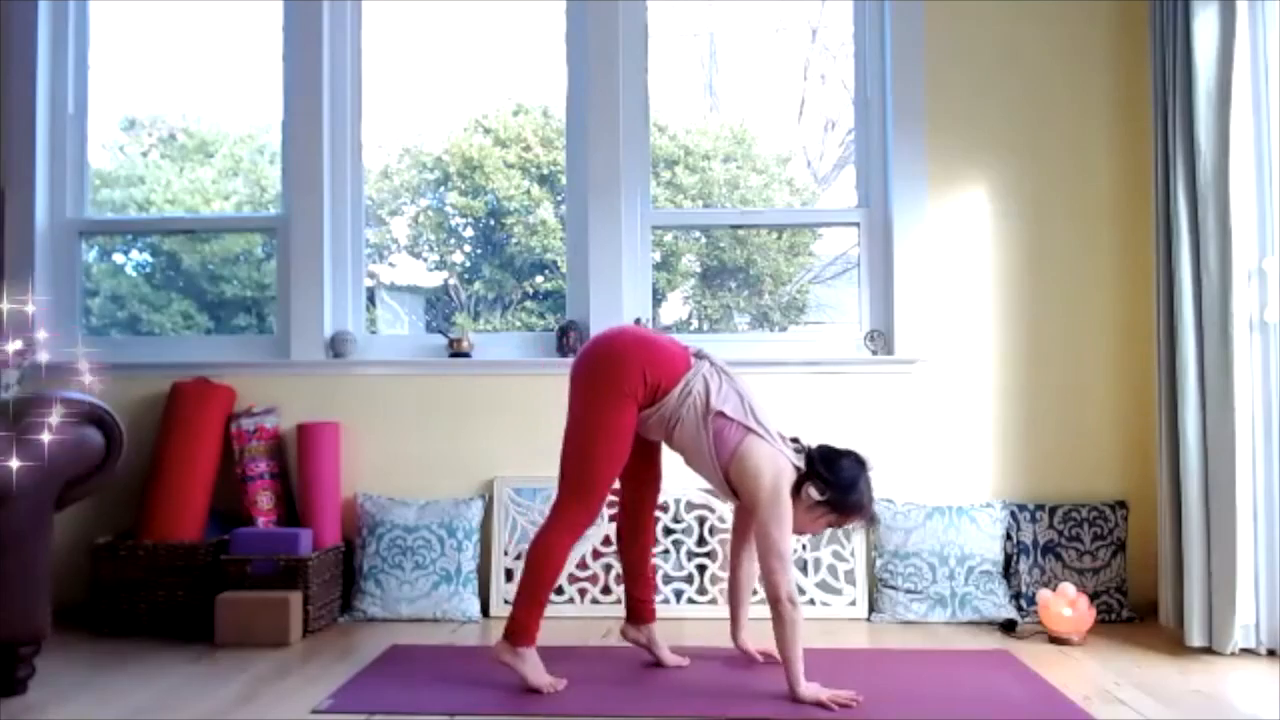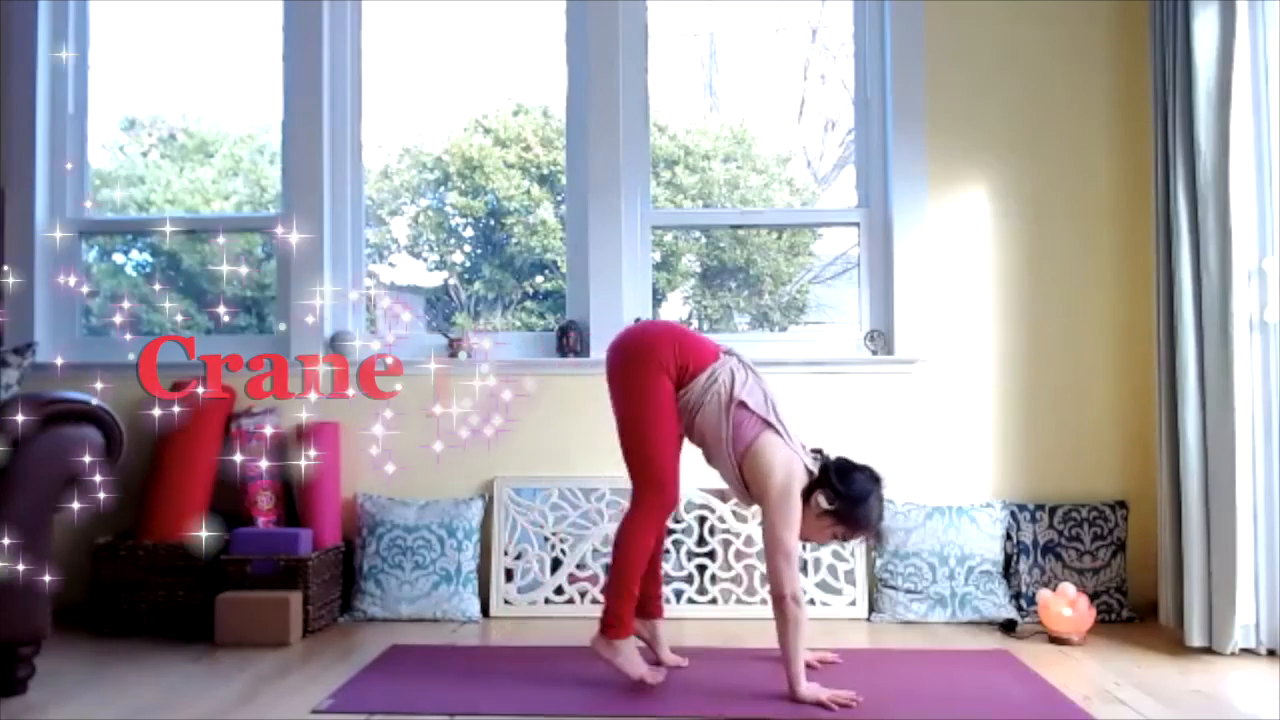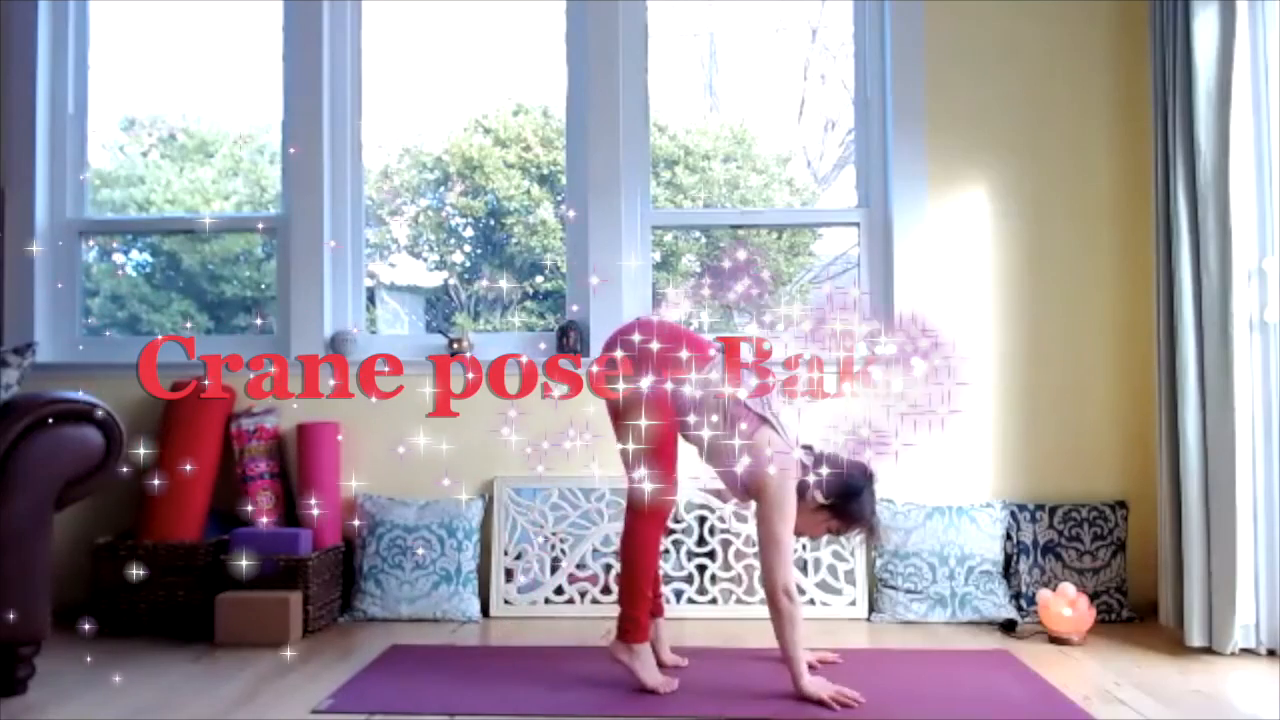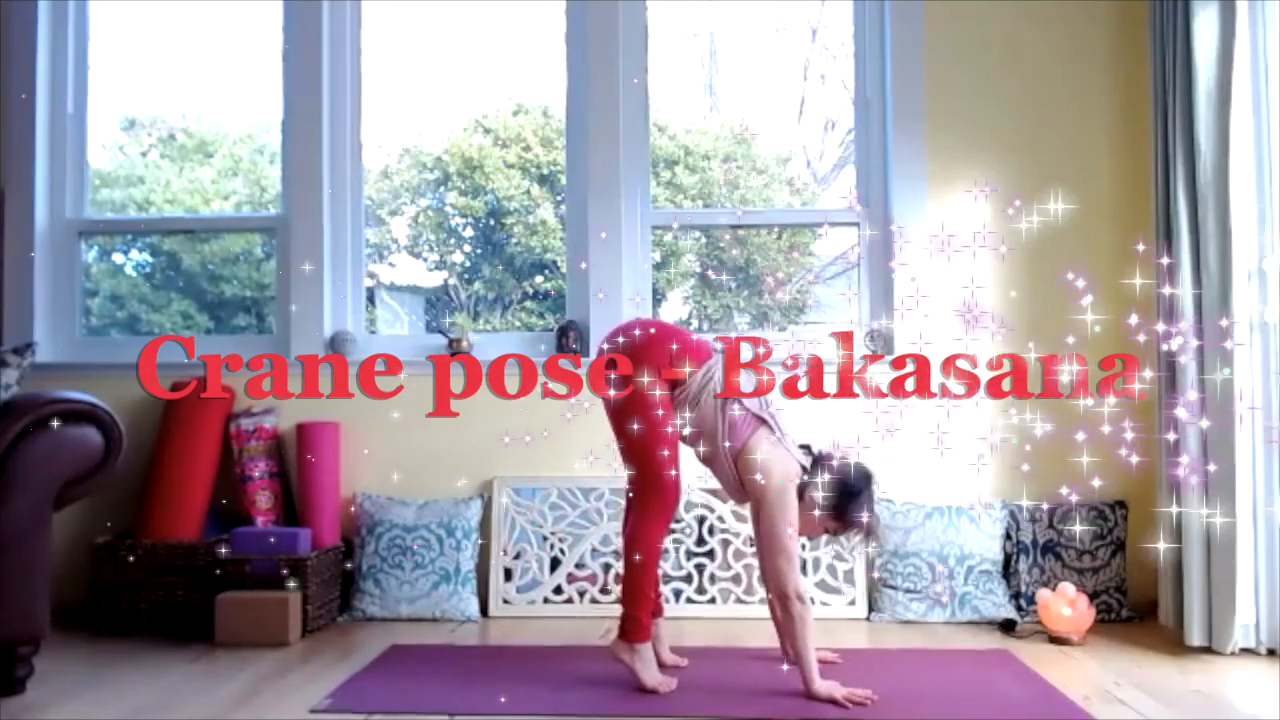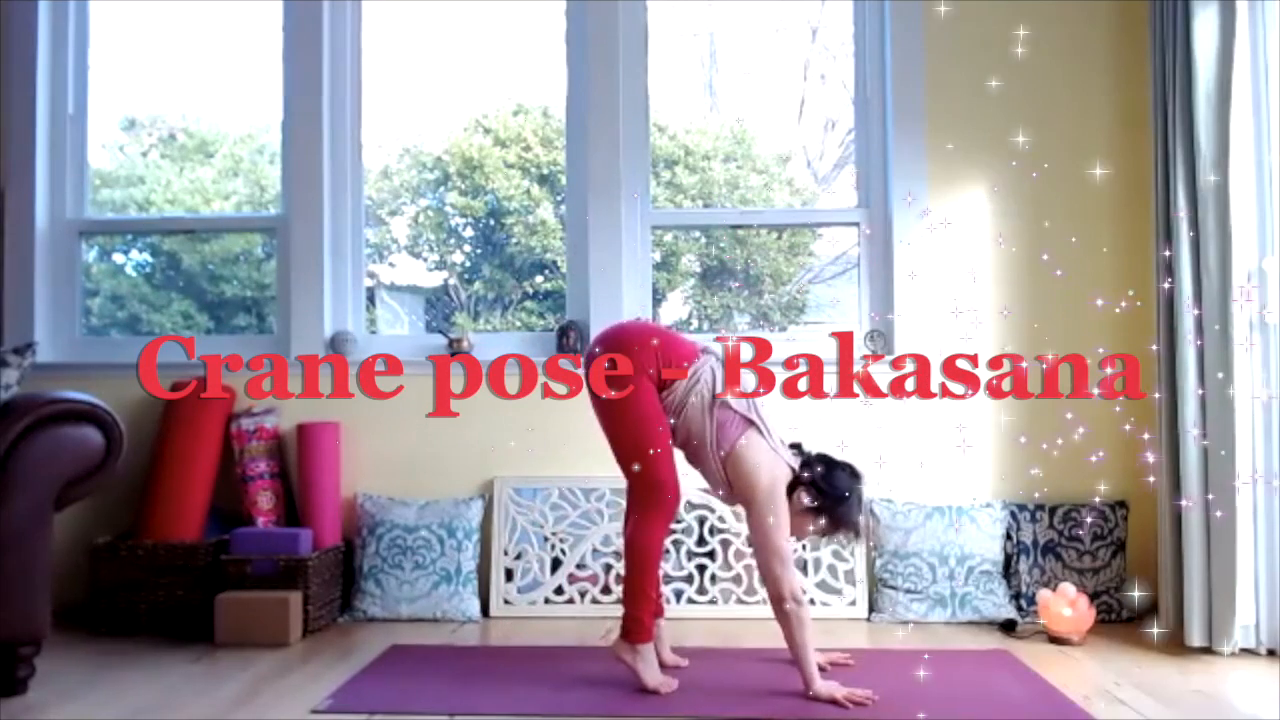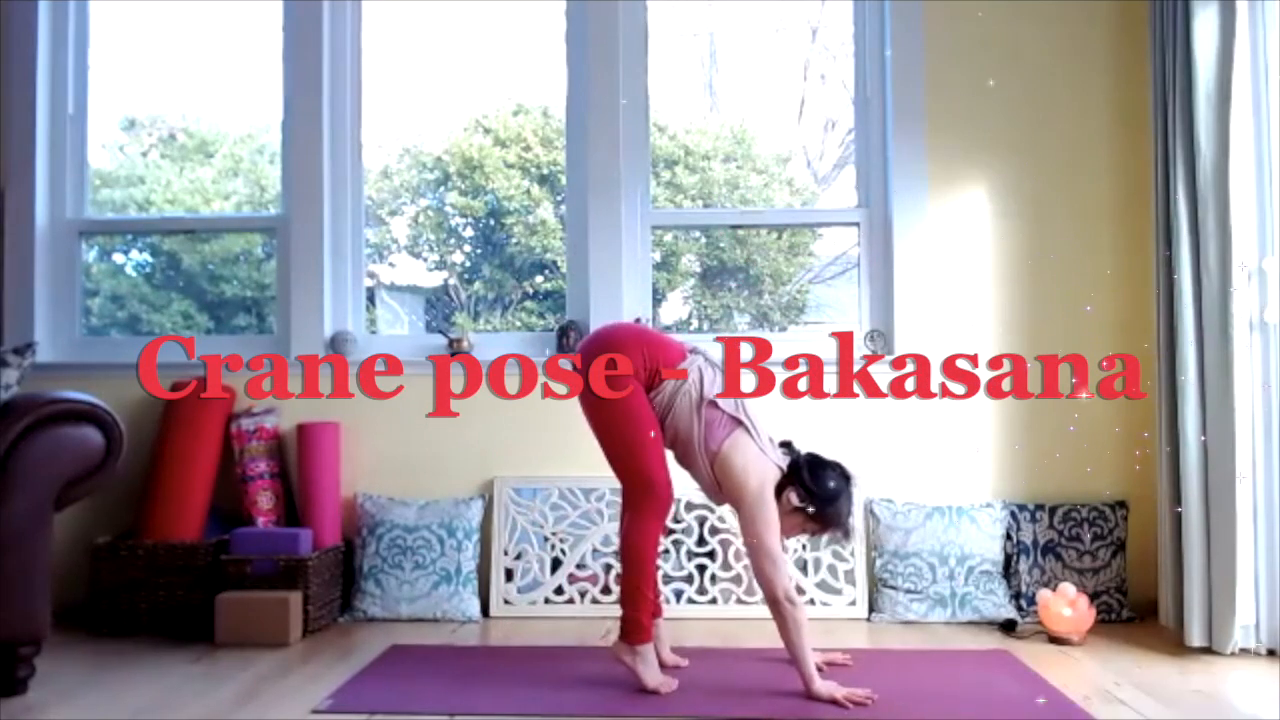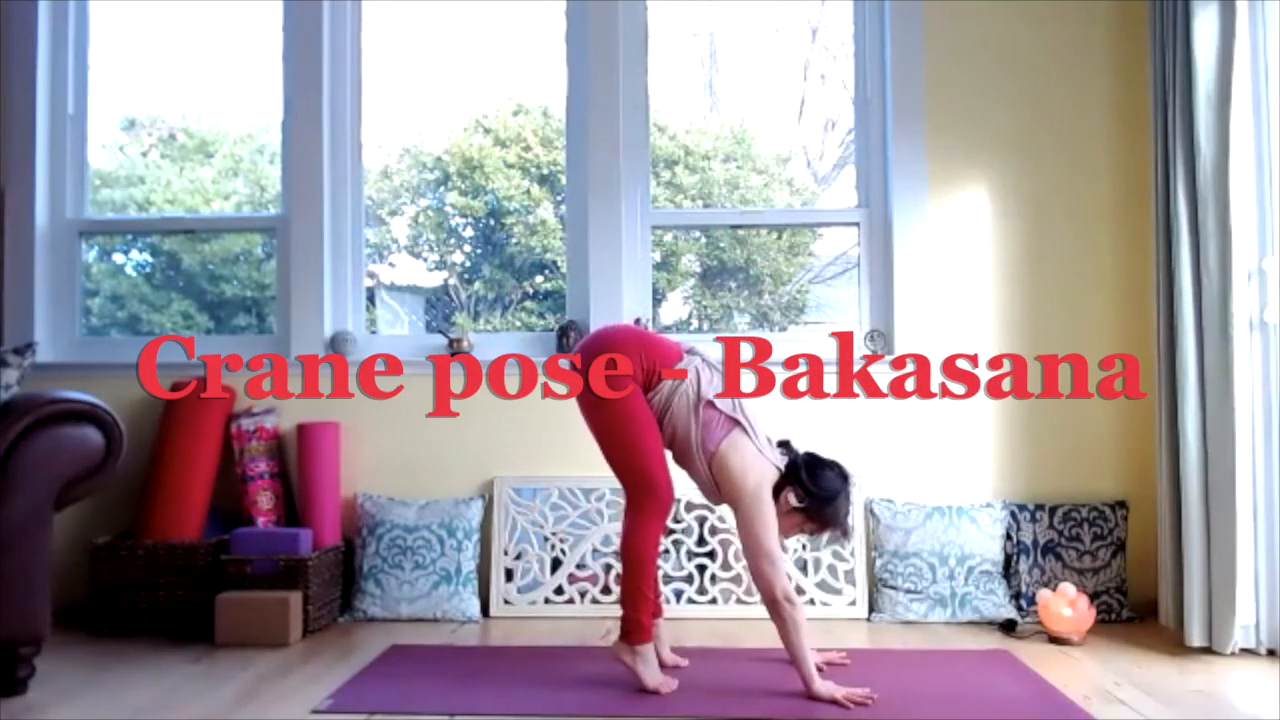
dt=0.4s
person 1, frame 1
left shoulder: (765, 471)
right shoulder: (772, 482)
left elbow: (744, 551)
right elbow: (783, 594)
left wrist: (740, 635)
right wrist: (800, 685)
left hip: (638, 364)
right hip: (622, 368)
left knee: (641, 503)
right knee: (578, 512)
left ankle: (641, 624)
right ankle: (518, 641)
person 1, frame 2
left shoulder: (796, 475)
right shoulder: (784, 483)
left elbow: (785, 586)
right elbow: (788, 590)
left wrist: (794, 650)
right wrist: (799, 685)
left hip: (672, 362)
right hip: (650, 353)
left knee: (659, 501)
right knee: (656, 500)
left ankle: (646, 620)
right ankle: (615, 634)
person 1, frame 3
left shoulder: (787, 469)
right shoulder: (780, 479)
left elbow: (777, 578)
right elbow: (782, 588)
left wrist: (792, 649)
right wrist: (801, 679)
left hip: (660, 360)
right hip: (644, 356)
left knee: (652, 501)
right knee: (652, 504)
left ankle: (652, 629)
right ankle: (632, 640)
person 1, frame 4
left shoulder: (775, 474)
right shoulder: (779, 484)
left elbow: (772, 573)
right elbow: (792, 592)
left wrist: (791, 649)
right wrist: (813, 681)
left hip: (658, 360)
right hip: (639, 356)
left knee: (650, 500)
right knee: (658, 502)
left ankle: (651, 630)
right ankle: (635, 639)
person 1, frame 5
left shoulder: (779, 474)
right shoulder: (768, 486)
left elbow: (779, 579)
right elbow: (787, 594)
left wrist: (805, 652)
right wrist: (814, 683)
left hip: (648, 359)
right hip: (628, 356)
left knee: (649, 501)
right knee: (657, 502)
left ankle: (652, 631)
right ankle: (636, 641)
person 1, frame 6
left shoulder: (770, 474)
right shoulder: (757, 487)
left elbow: (778, 585)
right elbow: (781, 593)
left wrist: (804, 654)
right wrist: (813, 682)
left hip: (642, 364)
right hip: (618, 358)
left knee: (645, 500)
right knee: (651, 500)
left ankle: (651, 631)
right ankle: (636, 641)
person 1, frame 7
left shoulder: (768, 474)
right shoulder: (755, 486)
left elbow: (773, 585)
right elbow: (780, 594)
left wrist: (803, 653)
right wrist: (813, 682)
left hip: (638, 364)
right hip: (615, 360)
left knee: (649, 501)
right knee: (653, 501)
left ankle: (652, 631)
right ankle: (636, 641)
